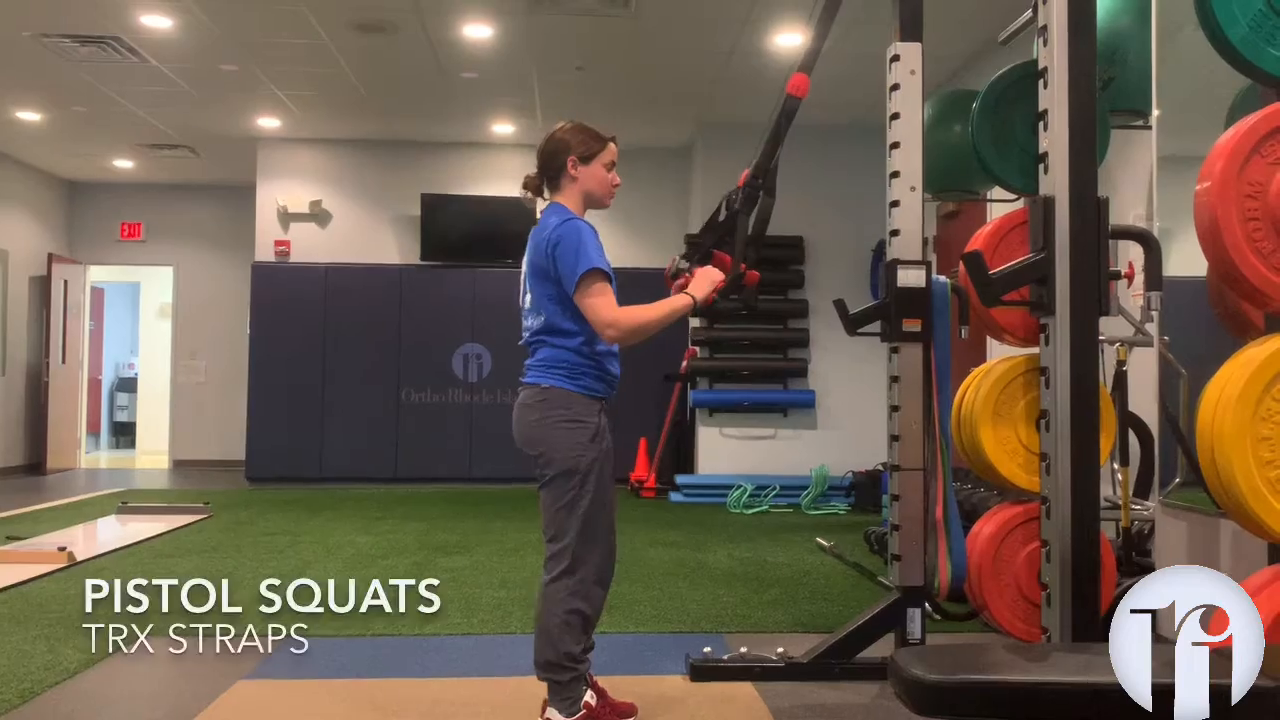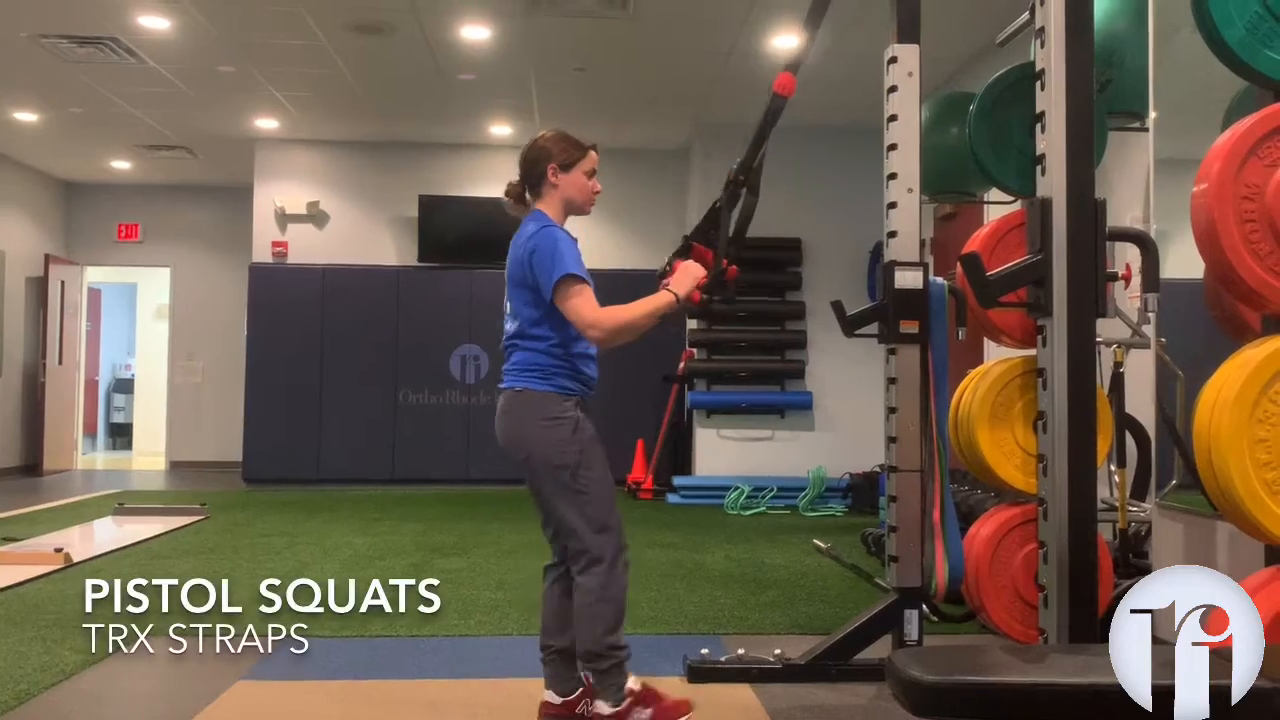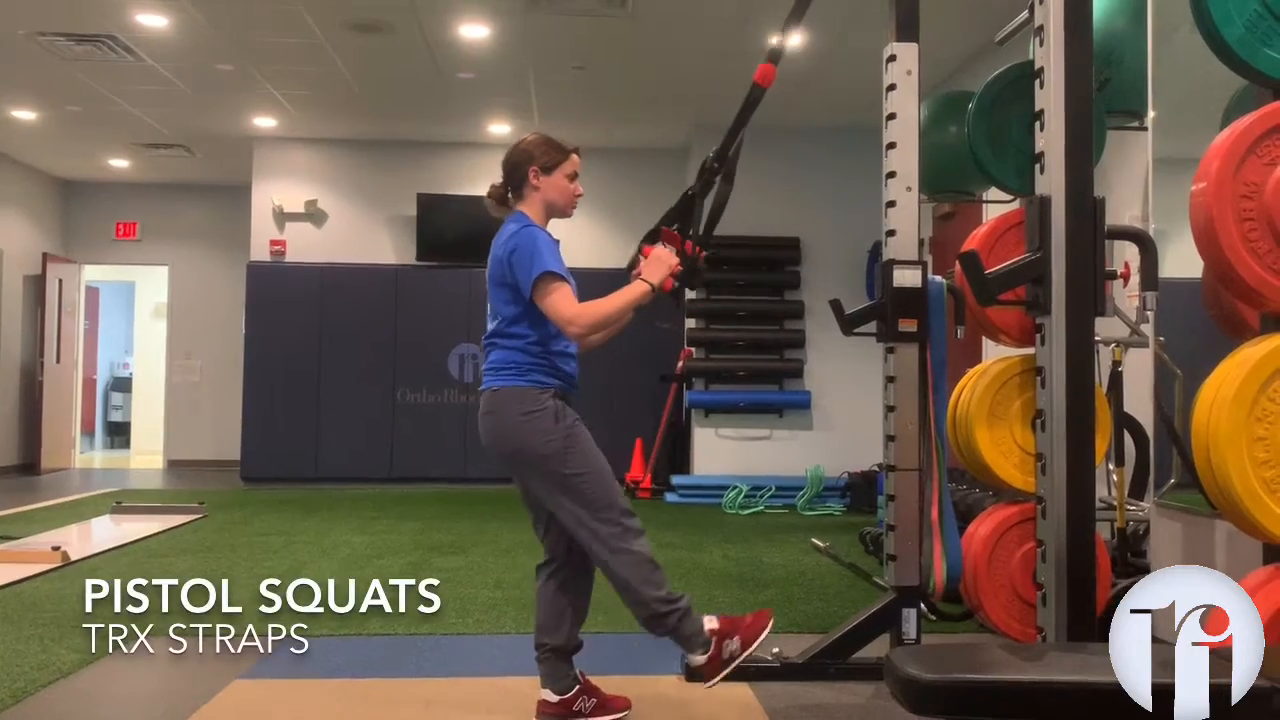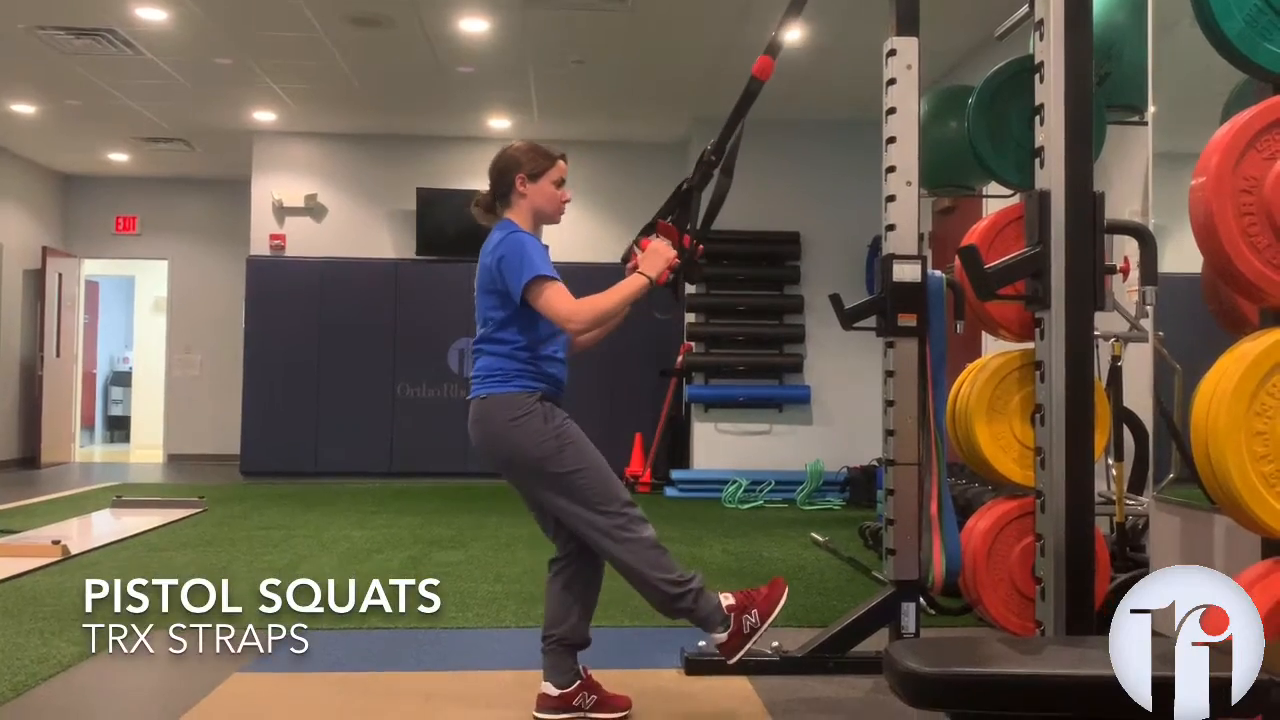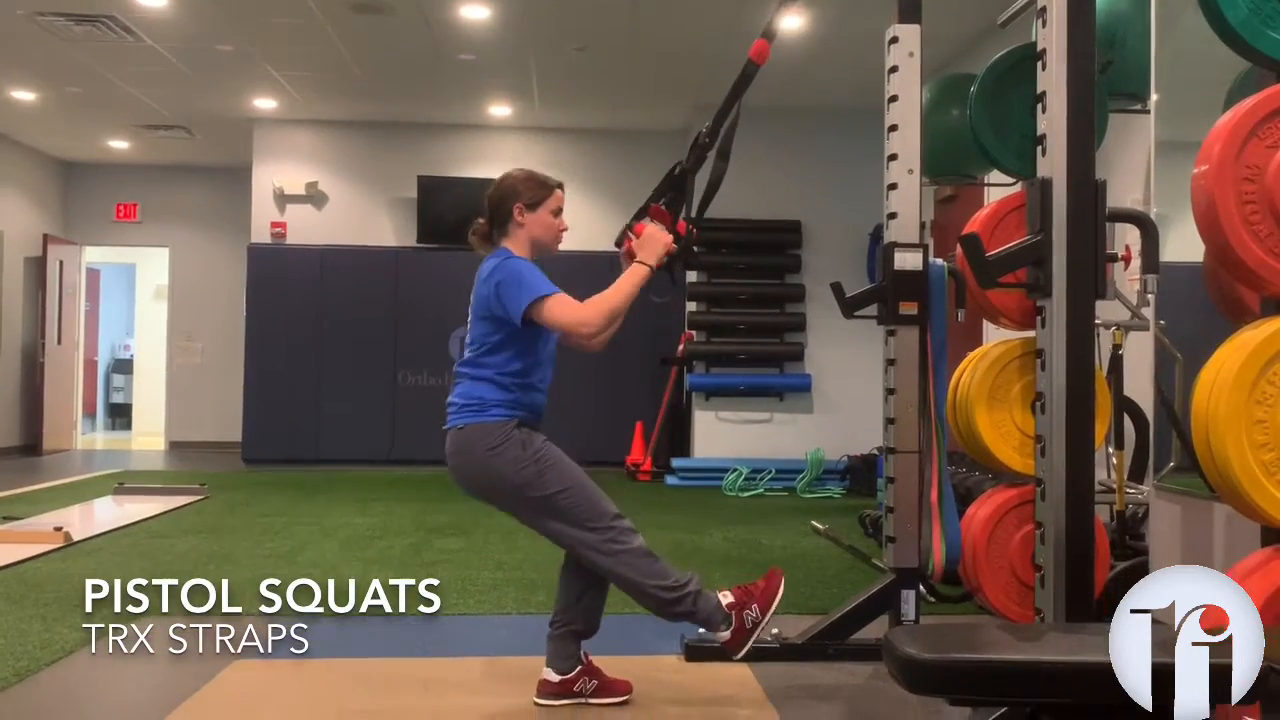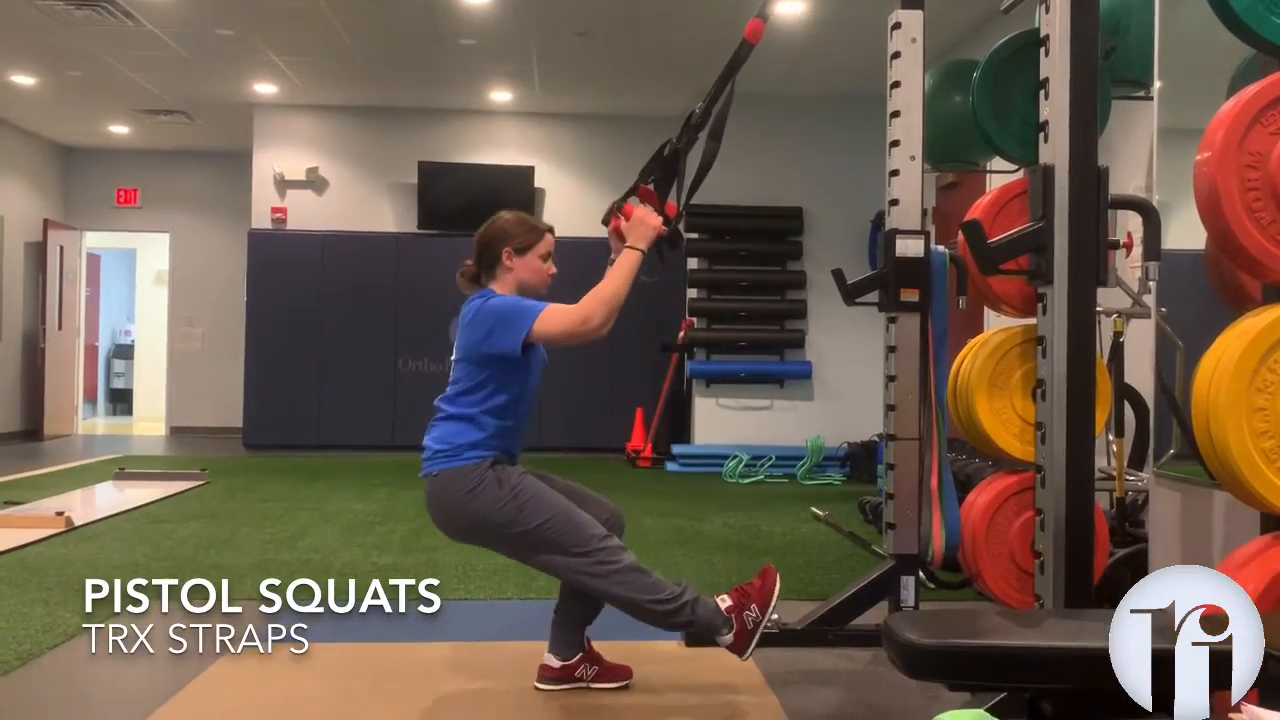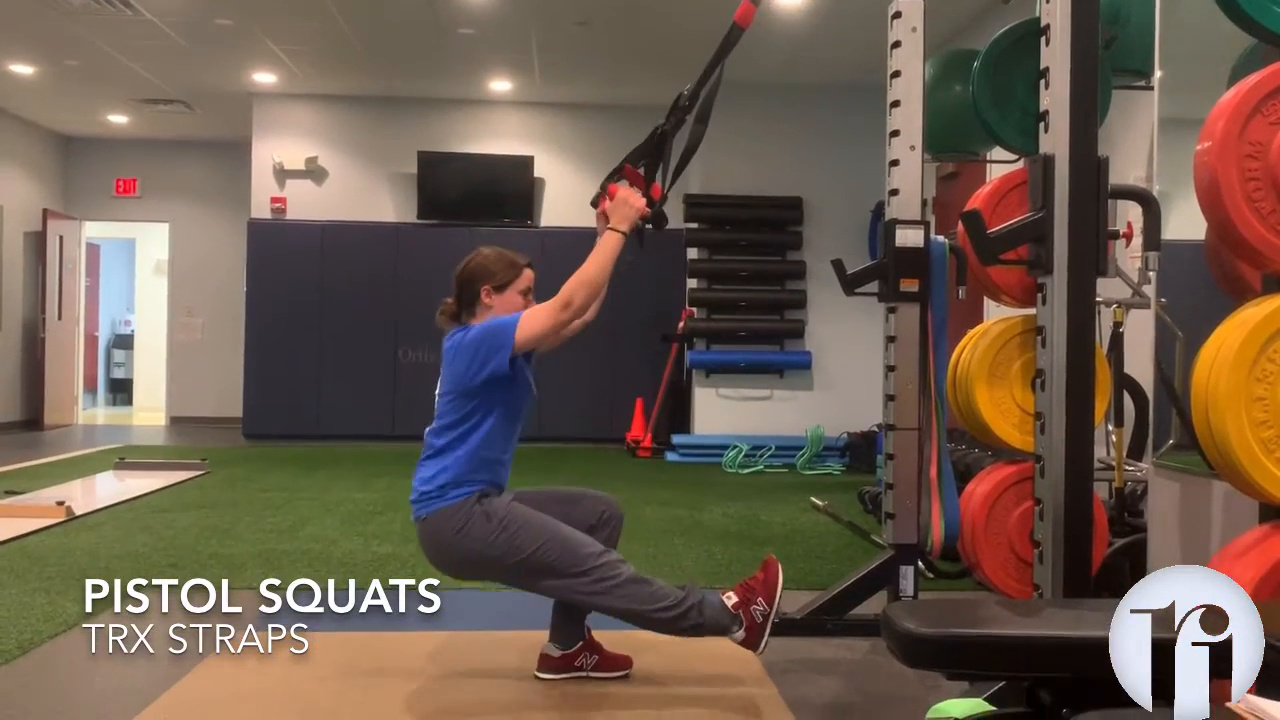
dt=0.3s
person 1, frame 1
left shoulder: (550, 233)
right shoulder: (570, 231)
left elbow: (593, 329)
right elbow: (610, 323)
left wrist: (677, 299)
right wrist: (691, 296)
left hip: (553, 407)
right hip: (566, 410)
left knee: (582, 557)
right knee: (581, 560)
person 1, frame 2
left shoulder: (535, 238)
right shoulder: (548, 238)
left elbow: (582, 334)
right elbow: (594, 324)
left wrist: (663, 303)
right wrist: (674, 293)
left hip: (534, 410)
right hip: (548, 410)
left knee: (572, 551)
right knee: (602, 547)
person 1, frame 3
left shoulder: (524, 240)
right shoulder: (526, 239)
left elbow: (571, 338)
right elbow: (575, 321)
left wrist: (639, 293)
right wrist: (646, 282)
left hip: (515, 410)
right hip: (530, 407)
left knee: (569, 548)
right knee: (613, 527)
right ankle: (702, 640)
person 1, frame 4
left shoulder: (515, 246)
right shoulder: (514, 245)
left elbow: (570, 340)
right elbow: (574, 319)
left wrist: (634, 285)
right wrist: (643, 275)
left hip: (510, 414)
right hip: (518, 412)
left knee: (580, 542)
right knee: (616, 521)
right ankle: (718, 619)
person 1, frame 5
left shoulder: (512, 273)
right shoulder: (508, 272)
left elbow: (592, 337)
right elbow: (586, 323)
left wrist: (634, 269)
right wrist: (645, 262)
left hip: (493, 438)
right hip: (490, 440)
left knee: (594, 534)
right knee: (606, 531)
left ankle: (564, 671)
right ankle: (720, 615)
person 1, frame 6
left shoulder: (502, 311)
right shoulder: (493, 311)
left elbow: (593, 324)
right elbow: (587, 321)
left wrist: (619, 256)
right wrist: (636, 247)
left hip: (478, 471)
right hip: (467, 481)
left knee: (602, 523)
right knee: (592, 548)
left ankle: (565, 658)
right ankle: (721, 619)
person 1, frame 7
left shoulder: (492, 351)
right shoulder: (474, 344)
left elbow: (581, 314)
right elbow: (568, 305)
left wrist: (606, 234)
right wrist: (618, 229)
left hip: (471, 507)
right hip: (456, 521)
left knee: (601, 514)
right knee: (597, 569)
left ankle: (566, 648)
right ankle: (729, 615)
